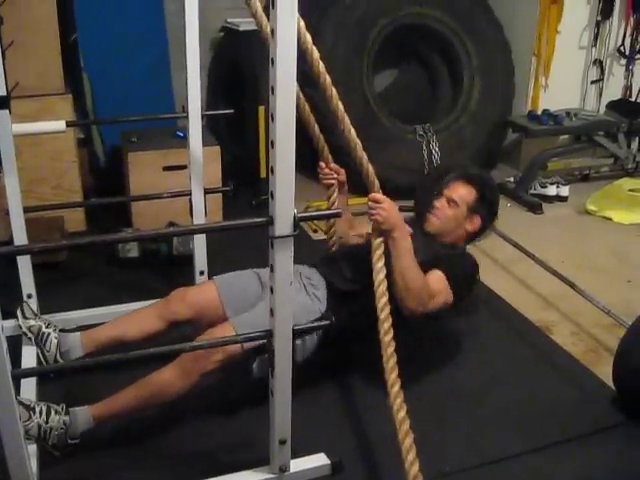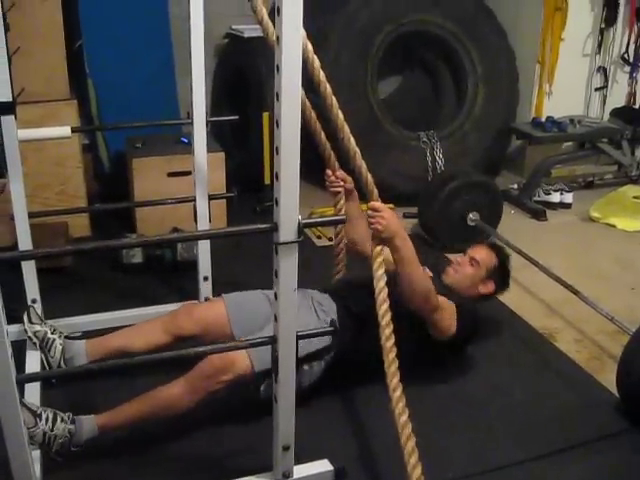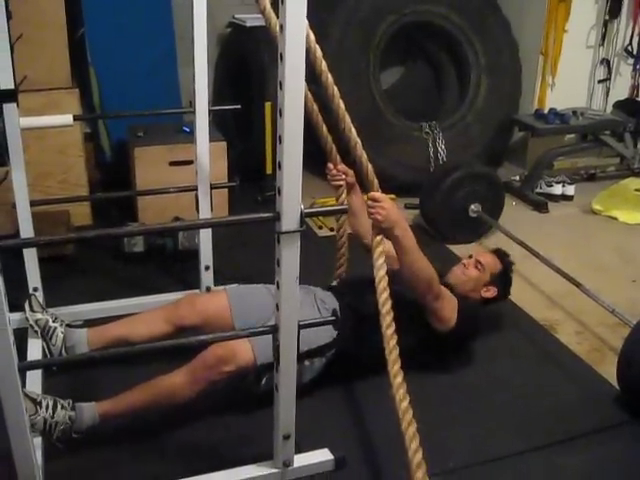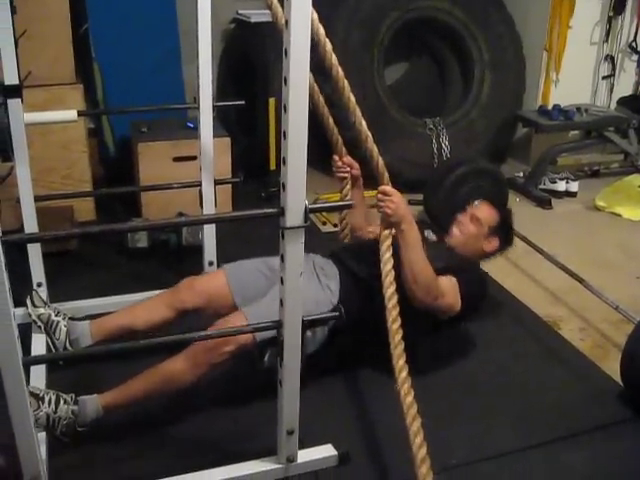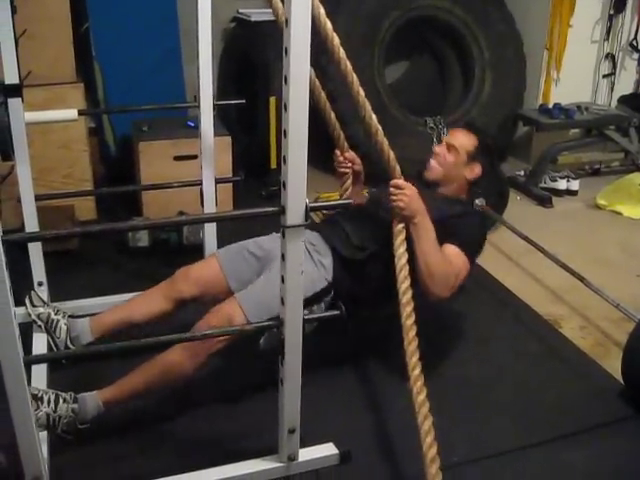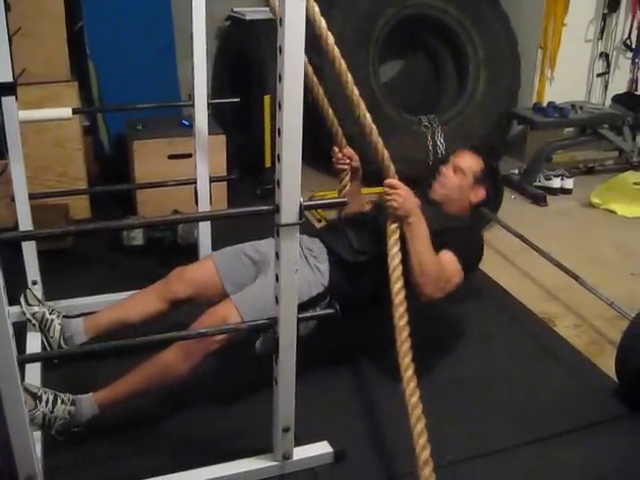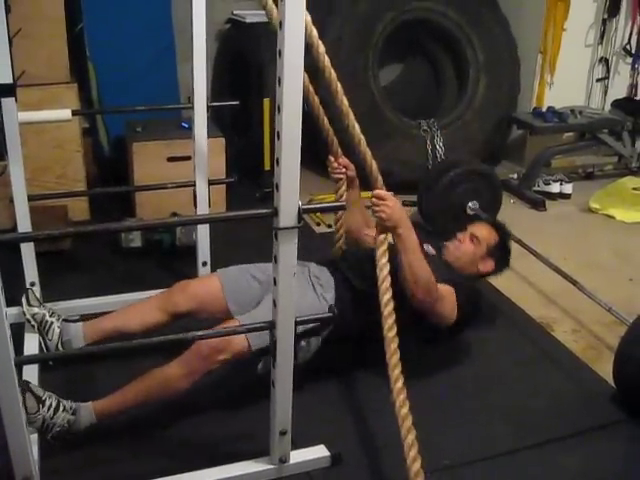
dt=0.3s
person 1, frame 1
left shoulder: (458, 267)
right shoulder: (421, 224)
left elbow: (415, 301)
right elbow: (349, 240)
left wrist: (396, 232)
right wrist: (341, 193)
left hip: (325, 307)
right hip: (304, 276)
left knee: (205, 353)
right knee: (180, 301)
left ankle: (72, 424)
right ankle: (67, 346)
person 1, frame 2
left shoulder: (457, 315)
right shoulder: (431, 269)
left elbow: (422, 304)
right elbow: (363, 245)
left wrist: (400, 239)
right wrist: (352, 198)
left hip: (331, 333)
right hip: (313, 300)
left knee: (213, 371)
right knee: (187, 318)
left ankle: (78, 430)
right ankle: (72, 354)
person 1, frame 3
left shoulder: (456, 312)
right shoulder: (434, 278)
left elbow: (423, 291)
right elbow: (371, 241)
left wrist: (400, 227)
right wrist: (353, 191)
left hip: (332, 330)
right hip: (315, 298)
left knee: (215, 362)
right knee: (188, 309)
left ankle: (77, 417)
right ankle: (73, 341)
person 1, frame 4
left shoulder: (467, 279)
right shoulder: (436, 243)
left elbow: (423, 293)
right elbow: (364, 235)
left wrist: (406, 223)
right wrist: (357, 185)
left hip: (333, 297)
right hip: (315, 266)
left knee: (215, 344)
right knee: (189, 290)
left ankle: (83, 411)
right ankle: (76, 335)
person 1, frame 5
left shoulder: (465, 222)
right shoulder: (417, 183)
left elbow: (438, 285)
left wrist: (419, 216)
right wrist: (356, 179)
left hip: (328, 272)
right hip: (306, 239)
left knee: (213, 329)
right knee: (185, 281)
left ankle: (83, 407)
right ankle: (75, 332)
person 1, frame 6
left shoulder: (463, 235)
right shoulder: (420, 195)
left elbow: (431, 286)
left wrist: (414, 217)
right wrist: (354, 177)
left hip: (325, 277)
right hip: (304, 245)
left knee: (206, 333)
right knee: (180, 281)
left ankle: (80, 409)
right ankle: (71, 332)
person 1, frame 7
left shoulder: (457, 297)
right shoulder: (430, 246)
left elbow: (424, 297)
right elbow: (362, 236)
left wrist: (403, 228)
right wrist: (353, 185)
left hip: (328, 305)
right hip: (310, 273)
left knee: (209, 351)
right knee: (182, 294)
left ankle: (76, 416)
right ankle: (68, 335)
